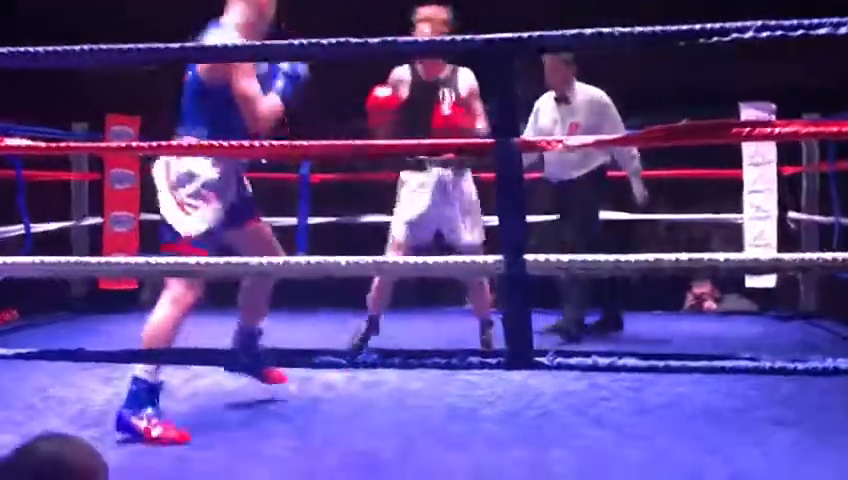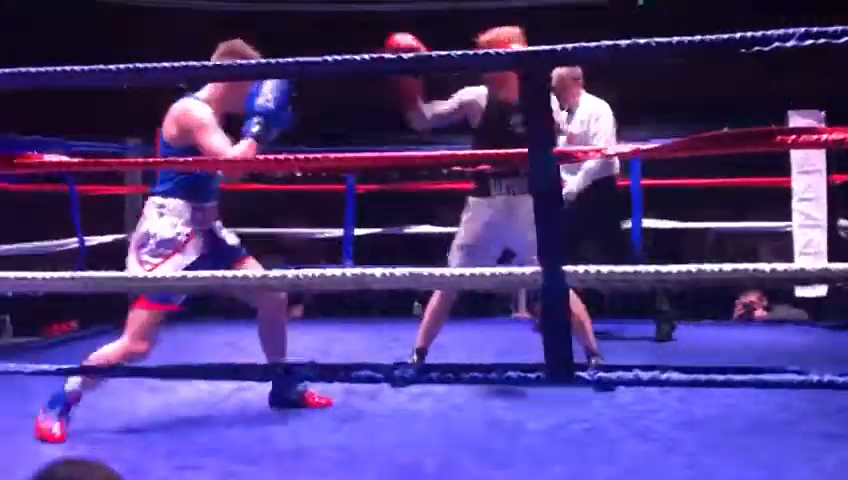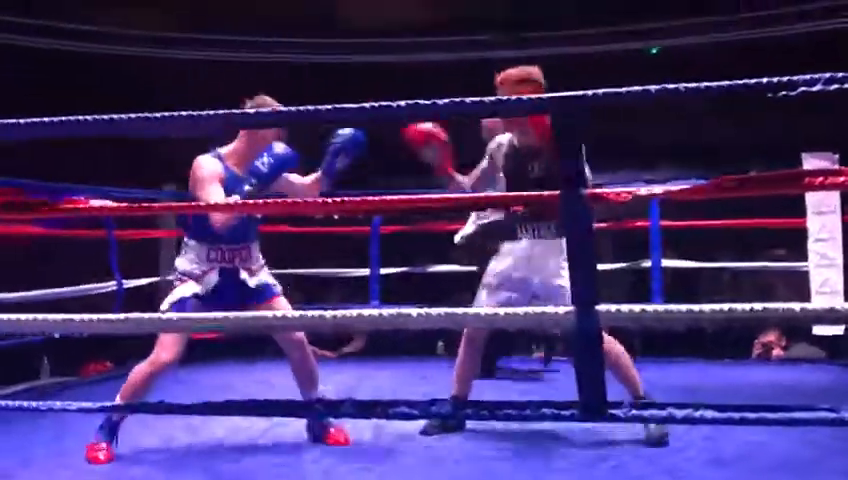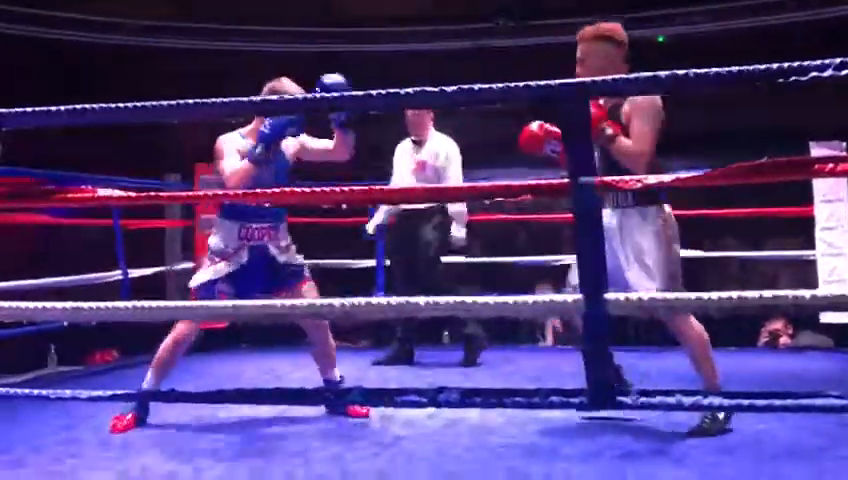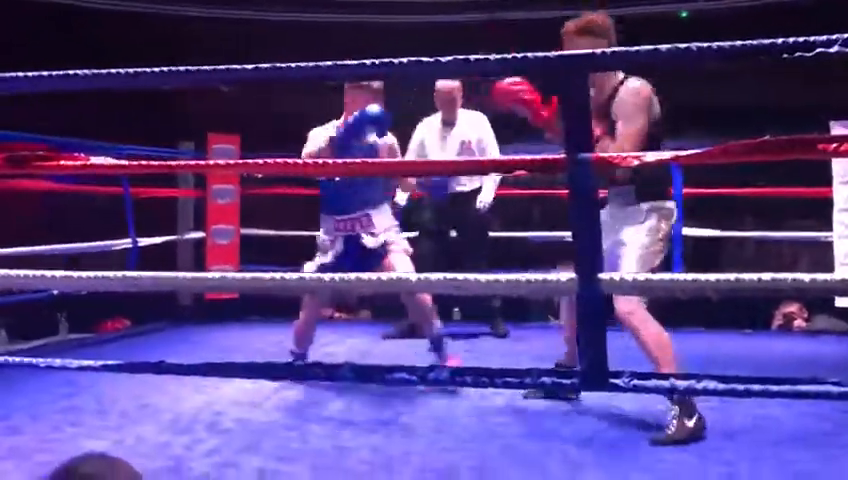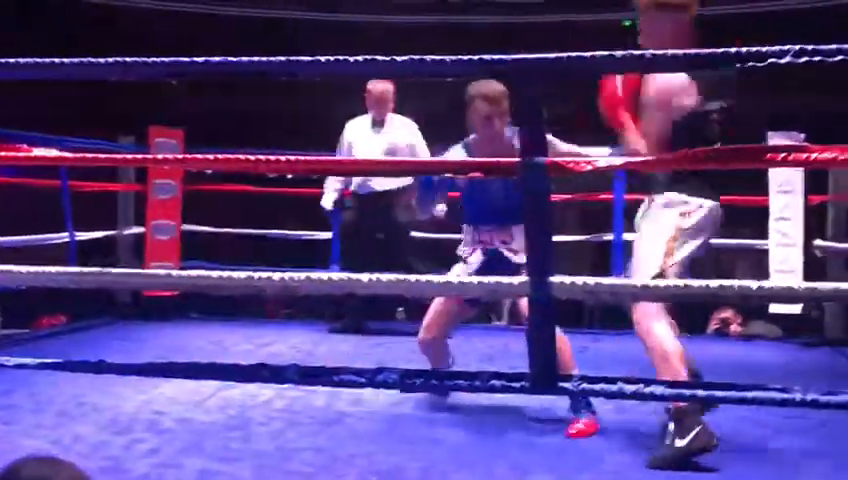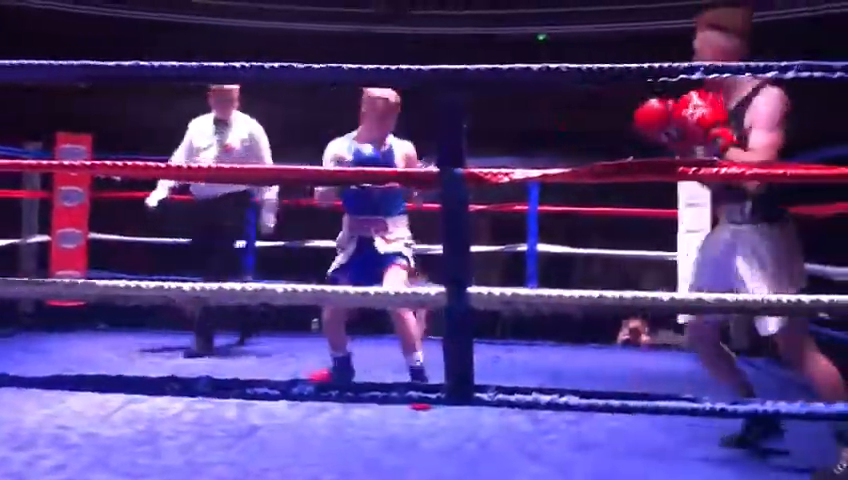
dt=0.7s
person 1, frame 1
left shoulder: (465, 79)
right shoulder: (402, 76)
left elbow: (482, 130)
right elbow: (383, 132)
left wrist: (464, 127)
right wrist: (380, 116)
left hip: (455, 178)
right hip: (417, 177)
left knee: (472, 255)
right knee: (396, 252)
left ankle: (485, 329)
right ankle: (371, 323)
person 1, frame 2
right shoulder: (474, 99)
right elbow: (421, 120)
right wrist: (409, 78)
left hip: (529, 203)
right hip: (485, 205)
left ankle: (594, 357)
right ankle: (418, 357)
person 1, frame 3
right shoulder: (502, 146)
right elbow: (469, 191)
left wrist: (552, 143)
right wrist: (438, 161)
left hip: (557, 249)
right hip: (515, 249)
right knee: (474, 329)
right ankle: (455, 410)
person 1, frame 4
left shoulder: (642, 100)
right shoulder: (599, 105)
left elbow: (638, 162)
left wrist: (600, 127)
right wrist: (560, 148)
left hip: (643, 218)
right hip: (608, 217)
left knee: (672, 312)
person 1, frame 5
left shoulder: (633, 93)
right shoulder: (591, 94)
left elbow: (623, 163)
right elbow: (567, 139)
left wrist: (588, 130)
right wrist: (532, 110)
left hip: (644, 211)
right hip: (616, 210)
left knee: (627, 306)
right knee: (574, 291)
left ankle: (686, 411)
right ankle: (568, 373)
person 1, frame 6
left shoulder: (664, 82)
right shoulder: (707, 72)
left elbow: (644, 158)
left wrist: (623, 117)
left hip: (676, 203)
right hip: (695, 203)
left knee: (646, 311)
right knee: (655, 304)
left ankle: (688, 424)
person 1, frame 7
left shoulder: (766, 101)
right shoulder: (714, 101)
left elbow: (755, 177)
left wrist: (716, 135)
right wrist: (677, 139)
left hip: (762, 239)
right hip: (726, 235)
left knee: (795, 348)
right knee: (699, 337)
right ankle: (761, 418)
person 2, frame 1
left shoulder: (216, 38)
right shoulder: (232, 46)
right elbow: (260, 120)
left wrist: (269, 77)
right wrist: (284, 83)
left hip: (219, 173)
right hip: (199, 174)
left knee: (269, 259)
right knee: (183, 292)
left ankle: (246, 351)
right ankle: (138, 405)
person 2, frame 2
left shoulder: (209, 115)
right shoulder: (192, 111)
right elbow: (232, 163)
left wrist: (268, 128)
right wrist: (260, 122)
left hip: (204, 228)
right hip: (169, 233)
left knee: (273, 300)
right knee: (137, 344)
left ankle: (285, 387)
right ankle: (58, 404)
person 2, frame 3
left shoulder: (264, 165)
right shoulder: (207, 166)
left elbow: (306, 192)
right elbow: (220, 220)
left wrist: (334, 162)
right wrist: (257, 185)
left hip: (247, 269)
right hip: (202, 272)
left knee: (297, 340)
right knee: (163, 357)
left ankle: (318, 420)
right ankle: (107, 428)
person 2, frame 4
left shoulder: (291, 142)
right shoulder: (230, 143)
left elbow: (343, 153)
right elbow: (234, 182)
left wrist: (340, 120)
right wrist: (264, 146)
left hip: (276, 248)
right hip: (232, 250)
left knee: (317, 321)
right knee: (186, 329)
right ankle: (140, 406)
person 2, frame 5
left shoulder: (385, 141)
right shoulder: (324, 134)
left elbow: (405, 182)
right elbow: (306, 162)
right wrist: (342, 138)
left hip: (379, 229)
right hip: (338, 235)
left knee: (411, 289)
right knee: (310, 313)
left ankle: (439, 349)
right ankle: (297, 362)
person 2, frame 6
right shoulder: (458, 156)
left elbow: (581, 157)
left hip: (520, 250)
right hip: (477, 251)
right knee: (430, 335)
left ankle: (582, 404)
person 2, frame 7
left shoulder: (404, 150)
right shoulder: (339, 148)
right elbow: (321, 196)
right wrist: (344, 172)
left hip: (392, 236)
right hip: (355, 238)
right knee: (332, 313)
left ankle: (419, 377)
right ankle: (342, 366)
person 3, frame 1
left shoulder: (595, 100)
right shoulder: (543, 104)
left wrist: (636, 180)
left hip: (587, 182)
right hip: (557, 186)
left knee: (577, 247)
right knee: (582, 248)
left ankle: (573, 320)
right ankle: (610, 315)
person 3, frame 2
left shoulder: (597, 109)
right shoulder: (562, 115)
left elbow: (601, 153)
left wrist: (577, 182)
right wrist: (563, 186)
left hip: (596, 190)
right hip: (574, 192)
left knee: (617, 254)
right knee: (563, 254)
left ankle: (661, 311)
person 3, frame 3
left shoulder: (515, 152)
right shoulder: (494, 154)
left elbow: (522, 196)
right wrist: (470, 225)
left hip: (507, 230)
right hip: (489, 229)
left knee: (495, 295)
right knee: (495, 294)
left ankle: (485, 360)
right ankle: (545, 341)
person 3, frame 4
left shoulder: (444, 146)
right shoulder: (403, 148)
left elbow: (455, 186)
left wrist: (458, 223)
right wrist: (379, 217)
left hip: (429, 218)
right hip: (404, 220)
left knee: (431, 280)
right knee: (404, 285)
left ankle: (473, 338)
right ankle: (404, 346)
person 3, frame 5
left shoulder: (476, 122)
right shoulder: (425, 126)
left elbow: (493, 160)
right elbow: (412, 162)
left wrist: (487, 191)
right wrist: (402, 192)
left hip: (469, 199)
right hip: (436, 200)
left knee: (476, 260)
right knee: (424, 259)
left ankle: (493, 319)
right ankle: (413, 320)
person 3, frame 6
left shoulder: (406, 127)
right shoulder: (353, 128)
right wrist: (331, 193)
left hip: (395, 197)
right hip: (361, 199)
left knee: (403, 259)
right knee: (355, 258)
right ankle: (354, 316)
person 3, frame 7
left shoulder: (250, 129)
right shoulder: (197, 126)
right elbow: (180, 162)
left wrist: (268, 210)
right wrist: (160, 190)
left hip: (231, 202)
right hip: (201, 204)
left knee: (216, 268)
right knee: (207, 265)
left ankle: (204, 336)
